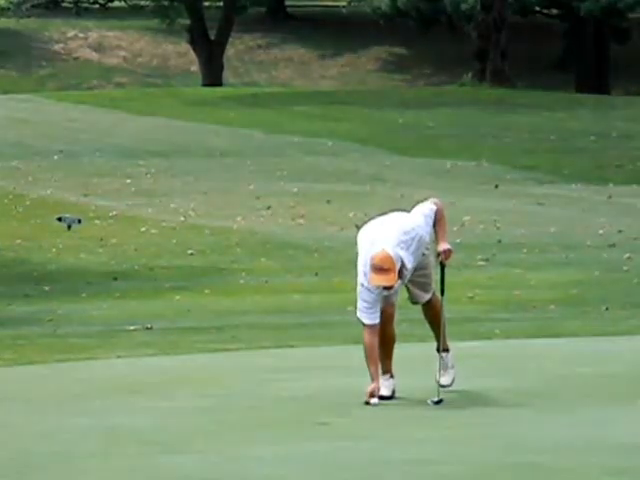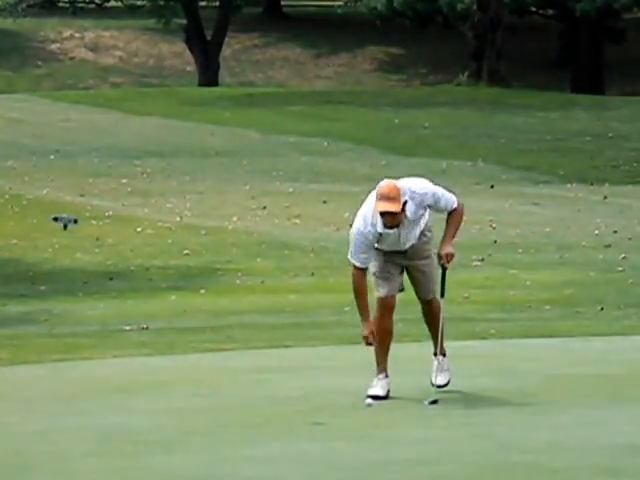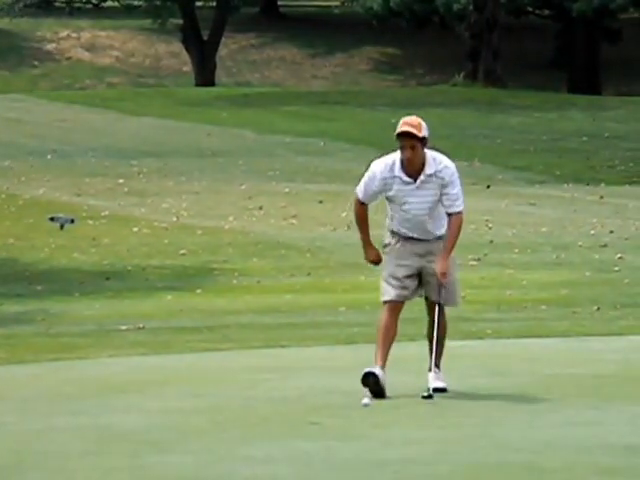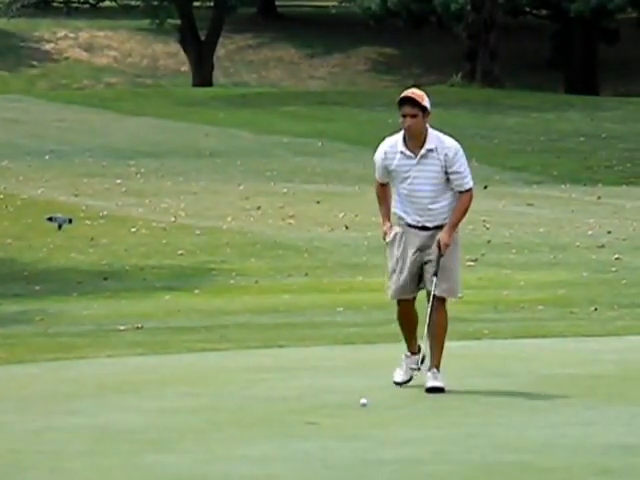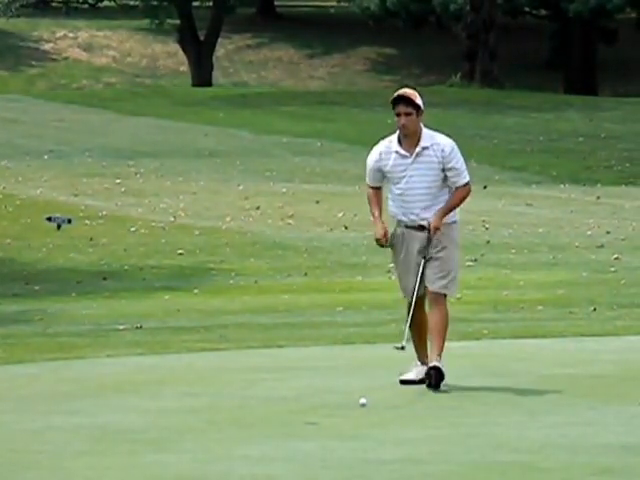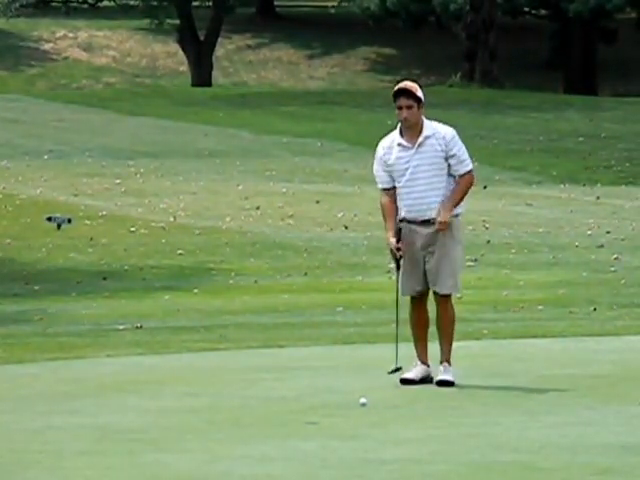
dt=0.4s
person 1, frame 1
left shoulder: (412, 233)
right shoulder: (368, 279)
left elbow: (435, 204)
right elbow: (370, 332)
left wrist: (442, 241)
right wrist: (374, 380)
left hip: (414, 247)
left knee: (428, 299)
right knee: (386, 312)
left ankle: (444, 351)
right ankle: (386, 377)
person 1, frame 2
left shoulder: (421, 192)
right shoulder: (364, 227)
left elbow: (457, 207)
right elbow: (358, 271)
left wrist: (447, 243)
right wrist: (365, 321)
left hip: (418, 239)
right hip: (382, 249)
left knee: (428, 298)
right knee: (385, 302)
left ankle: (440, 355)
right ankle: (381, 375)
person 1, frame 3
left shoulder: (444, 169)
right shoulder: (382, 170)
left elbow: (456, 215)
right elbow: (361, 202)
left wrist: (444, 259)
right wrist: (367, 245)
left hip: (436, 242)
right hip: (401, 243)
left knee: (436, 307)
right knee: (392, 304)
left ankle: (435, 369)
right ankle: (378, 369)
person 1, frame 4
left shoulder: (449, 148)
right shoulder: (387, 149)
left elbow: (466, 192)
left wrist: (449, 230)
right wrist: (386, 221)
left hip: (441, 233)
right hip: (405, 231)
left knee: (438, 301)
right knee: (403, 299)
left ankle: (434, 370)
right ankle: (412, 353)
person 1, frame 5
left shoulder: (444, 146)
right shoulder: (382, 152)
left elbow: (463, 186)
right elbow: (373, 187)
left wrist: (440, 215)
right wrist: (378, 222)
left hip: (440, 230)
right hip: (405, 232)
left knee: (437, 295)
right knee: (414, 299)
left ankle: (436, 361)
right ankle: (422, 363)
person 1, frame 6
left shoulder: (445, 136)
right shoulder: (386, 148)
left elbow: (467, 176)
right elbow: (387, 194)
left wrist: (447, 209)
right wrist: (391, 234)
left hip: (444, 227)
right hip: (409, 229)
left knee: (443, 295)
right knee: (416, 298)
left ankle: (446, 364)
right ankle: (422, 364)
